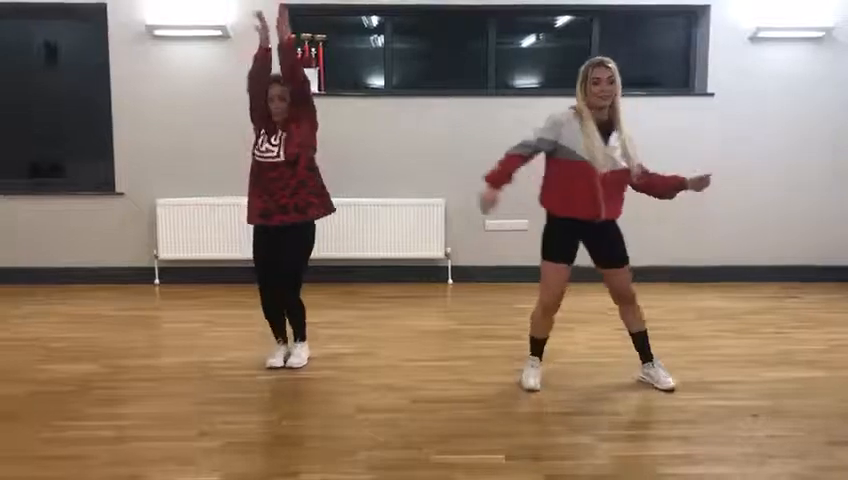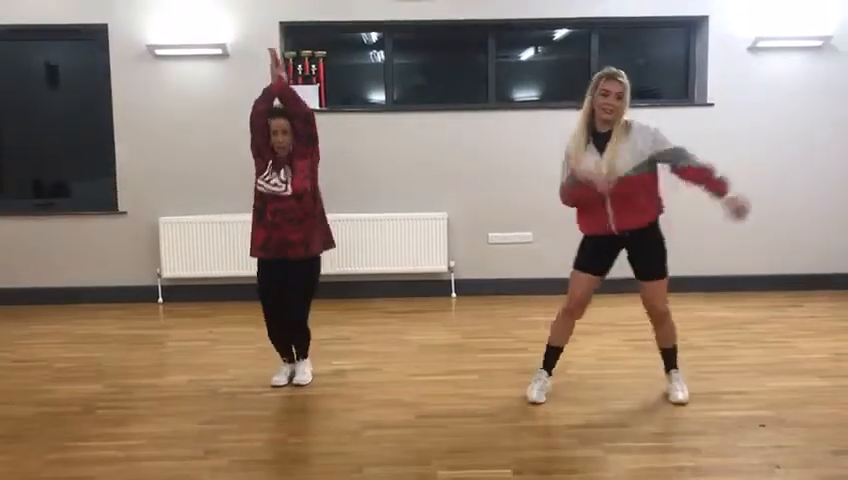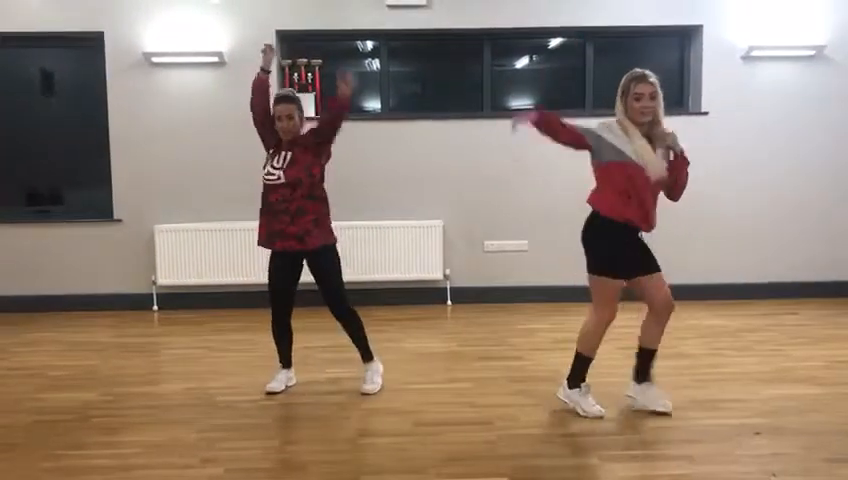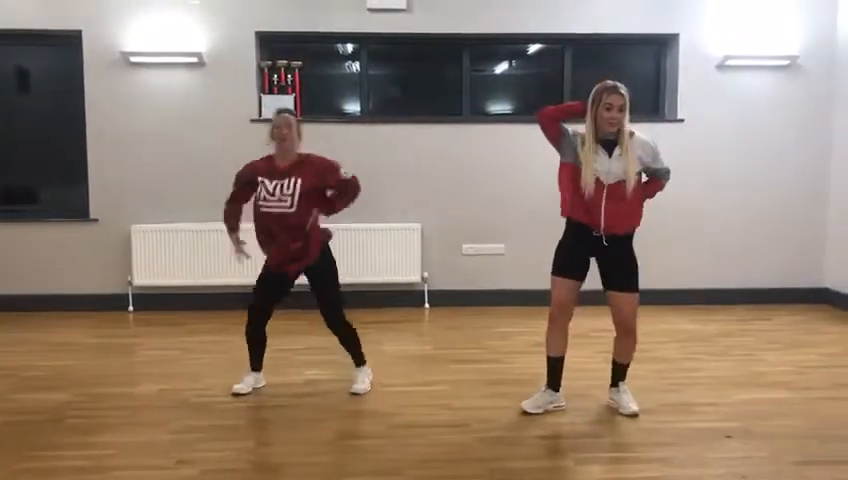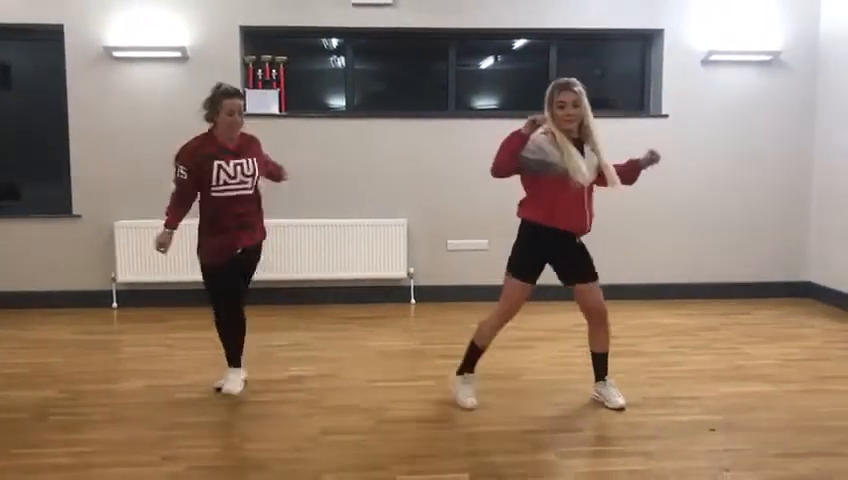
dt=1s
person 1, frame 1
left shoulder: (620, 132)
right shoulder: (565, 123)
left elbow: (641, 179)
right elbow: (525, 149)
left wrist: (684, 184)
right wrist: (495, 183)
left hip: (604, 224)
right hip: (563, 222)
left knee: (625, 296)
right knee: (549, 299)
left ankle: (649, 365)
right ankle: (534, 361)
person 1, frame 2
left shoulder: (640, 135)
right shoulder: (576, 144)
left elbow: (683, 161)
right elbow: (566, 194)
left wrist: (723, 192)
right wrist: (590, 187)
left hip: (643, 233)
right hip: (599, 235)
left knee: (658, 311)
right knee: (571, 306)
left ankle: (673, 373)
right ankle: (544, 375)
person 1, frame 3
left shoulder: (660, 143)
right shoulder: (610, 135)
left elbow: (675, 191)
right elbow: (569, 133)
left wrist: (677, 153)
right wrist: (537, 118)
left hip: (631, 235)
right hip: (604, 231)
left knee: (663, 303)
right knee: (604, 312)
left ankle: (642, 382)
right ankle: (574, 386)
person 1, frame 4
left shoulder: (640, 147)
right shoulder: (574, 144)
left elbow: (661, 176)
right elbow: (545, 116)
left wrist: (637, 198)
right wrist: (584, 109)
left hip: (619, 242)
right hip: (578, 235)
left knee: (627, 325)
right knee: (558, 315)
left ankle: (618, 389)
right ankle: (552, 391)
person 1, frame 5
left shoulder: (587, 146)
right shoulder: (542, 145)
left elbow: (603, 174)
right elbow: (501, 168)
left wrist: (639, 164)
right wrist: (524, 132)
left hip: (570, 242)
right hip: (537, 237)
left knee: (598, 314)
right knee: (503, 314)
left ankle: (602, 384)
right ankle: (464, 376)
person 2, frame 1
left shoulder: (304, 123)
right shoulder: (262, 125)
left elbow: (299, 83)
right elbow: (254, 86)
left wrist: (286, 40)
right wrist: (264, 44)
left hip: (299, 221)
right hip: (266, 221)
left knee: (287, 288)
right knee: (267, 289)
left ankle: (300, 343)
right ankle: (280, 343)
person 2, frame 2
left shoulder: (306, 157)
right shoulder: (263, 158)
left elbow: (305, 118)
right elbow: (256, 117)
left wrist: (282, 83)
right wrist: (273, 83)
left hip: (305, 254)
right hip: (271, 255)
left knee: (296, 317)
right knee: (274, 319)
left ankle: (303, 361)
right ankle: (287, 361)
person 2, frame 3
left shoulder: (314, 144)
right shoulder: (273, 145)
left elbow: (331, 121)
right elbow: (258, 107)
left wrist: (343, 96)
right wrist: (265, 69)
left hip: (316, 240)
right hip: (281, 244)
left knee: (339, 306)
right knee: (279, 310)
left ankle: (372, 365)
right ankle: (286, 370)
person 2, frame 4
left shoulder: (314, 166)
right shoulder: (255, 169)
left elbow: (351, 187)
right elbow: (235, 200)
left wrist: (322, 210)
right wrist: (234, 235)
left hip: (314, 255)
right hip: (278, 258)
left knee: (335, 317)
right knee: (256, 317)
left ankle: (361, 369)
right ankle: (255, 374)
person 2, frame 5
left shoulder: (253, 143)
right shoulder: (196, 150)
right elbow: (184, 192)
left wrist: (277, 172)
right wrist: (169, 228)
left hip: (248, 238)
right hip: (213, 241)
left knee: (233, 302)
right knee: (220, 305)
left ankle: (235, 369)
right ankle: (233, 367)
